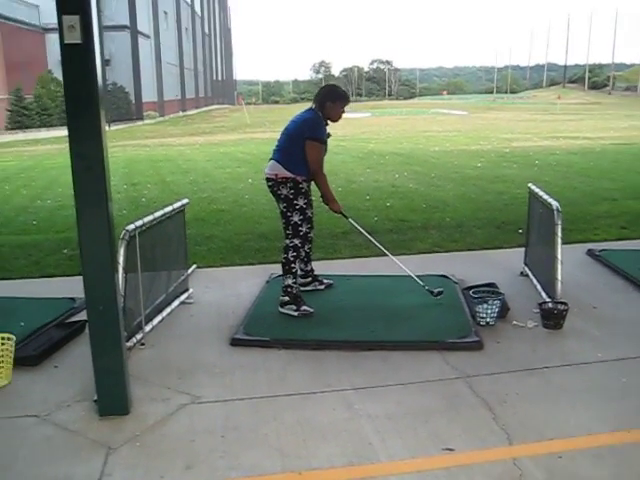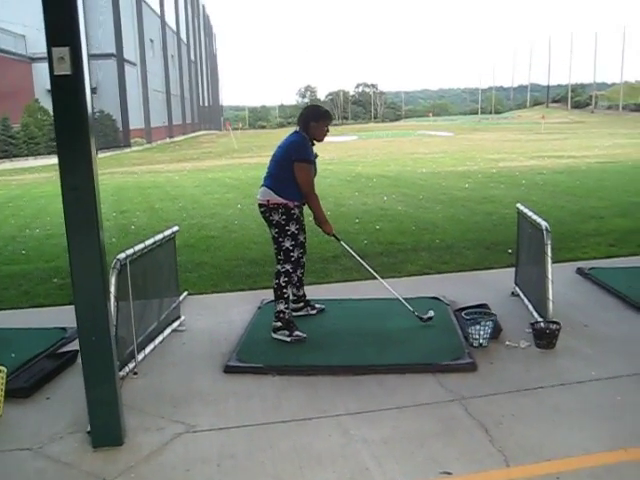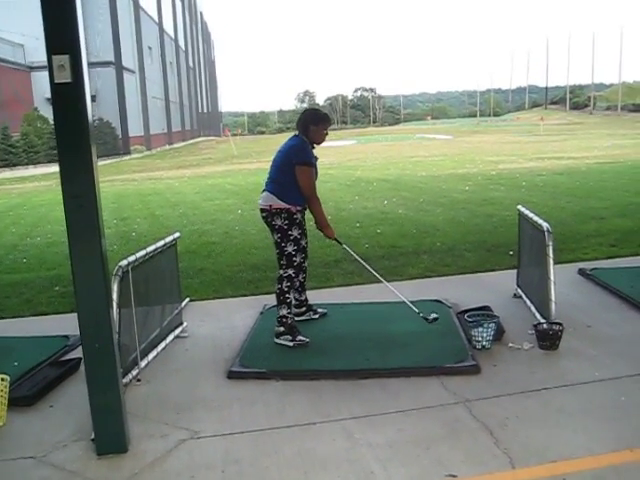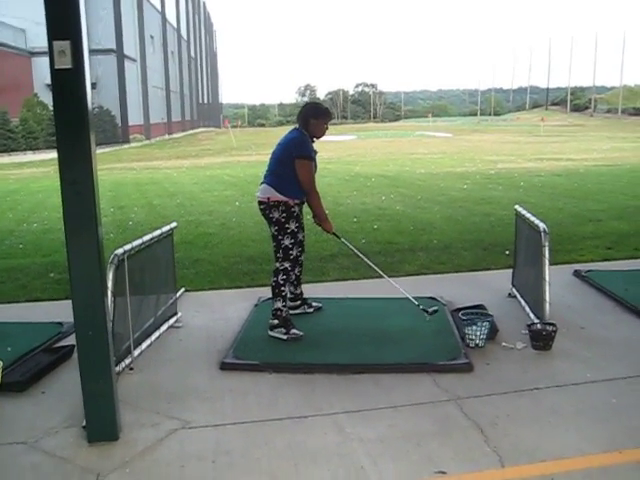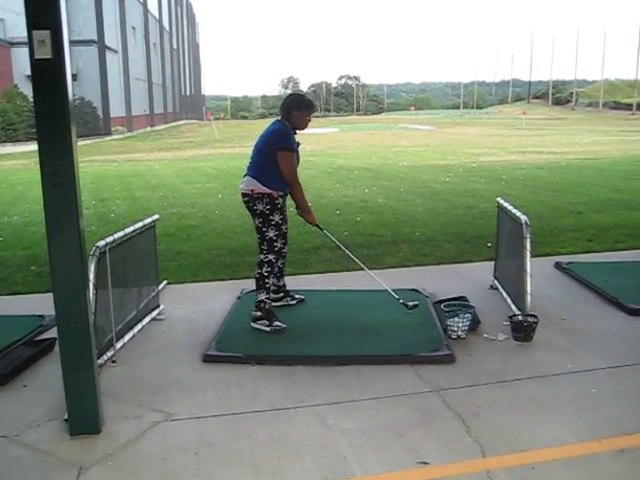
dt=0.3s
person 1, frame 1
left shoulder: (311, 118)
right shoulder: (314, 124)
left elbow: (311, 166)
right elbow: (316, 170)
left wrist: (326, 195)
right wrist: (331, 199)
left hip: (293, 179)
right hip: (285, 180)
left knee: (305, 229)
right knee: (295, 234)
left ankle: (306, 277)
right ankle: (288, 297)
person 1, frame 2
left shoulder: (298, 141)
right shoulder: (301, 146)
left elbow: (301, 188)
right elbow: (308, 191)
left wrist: (317, 217)
right wrist: (323, 221)
left hip: (286, 205)
right hip: (278, 206)
left knee: (297, 254)
right knee: (287, 260)
left ankle: (298, 302)
right ankle: (281, 322)
person 1, frame 3
left shoulder: (298, 145)
right shoulder: (301, 150)
left elbow: (303, 192)
right elbow: (310, 194)
left wrist: (318, 220)
right wrist: (325, 225)
left hip: (287, 209)
right hip: (280, 211)
left knee: (300, 259)
right knee: (289, 265)
left ankle: (300, 307)
right ankle: (283, 327)
person 1, frame 4
left shoulder: (298, 138)
right shoulder: (301, 143)
left elbow: (301, 186)
right elbow: (309, 188)
left wrist: (316, 214)
right wrist: (323, 218)
left hip: (285, 202)
right hip: (278, 203)
left knee: (296, 252)
right knee: (286, 258)
left ankle: (295, 300)
right ankle: (278, 320)
person 1, frame 5
left shoulder: (281, 130)
right shoulder: (283, 135)
left elbow: (285, 177)
right elbow: (291, 179)
left wrist: (299, 205)
right wrist: (306, 210)
left hip: (269, 194)
right hip: (261, 196)
left knee: (279, 244)
right knee: (269, 249)
left ankle: (278, 292)
right ankle: (261, 312)
